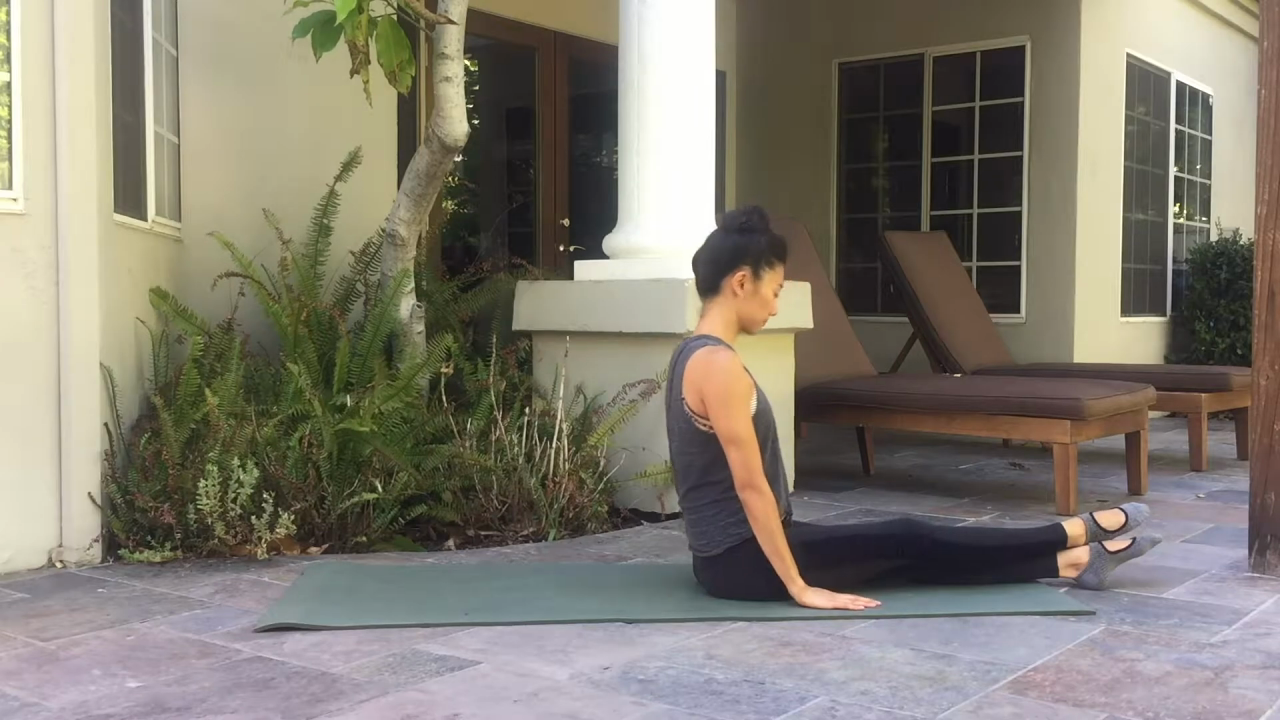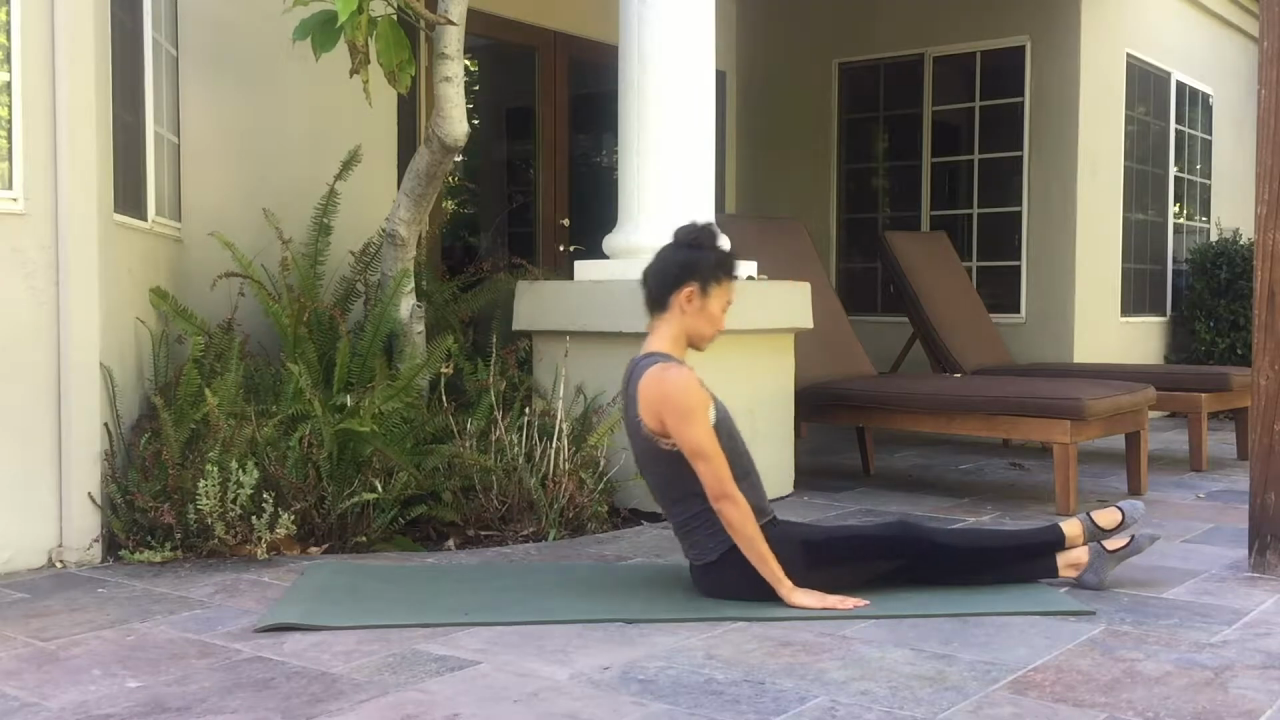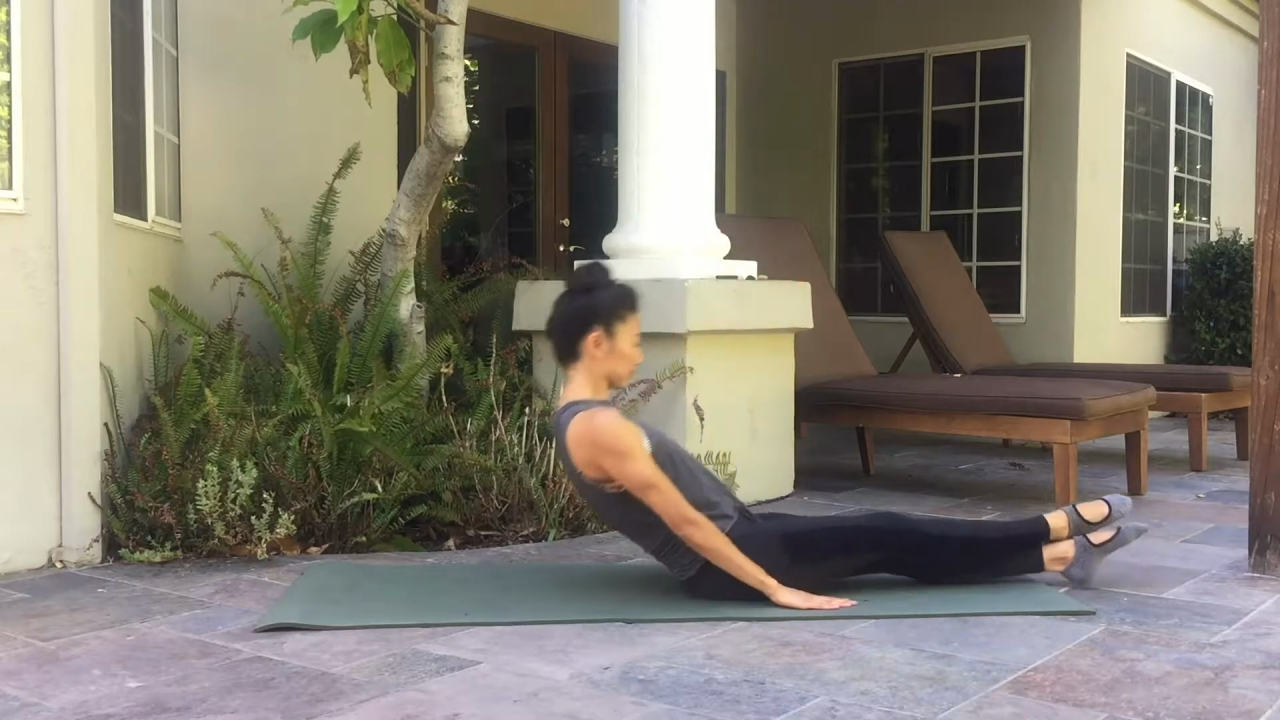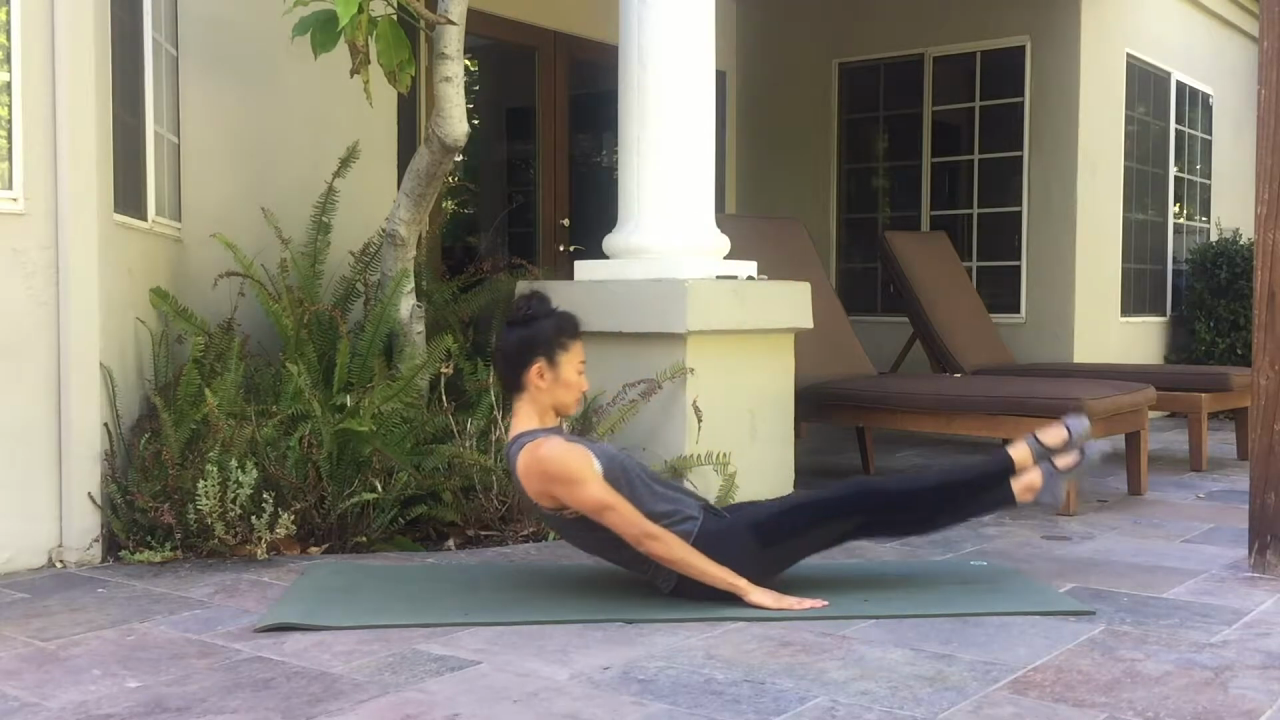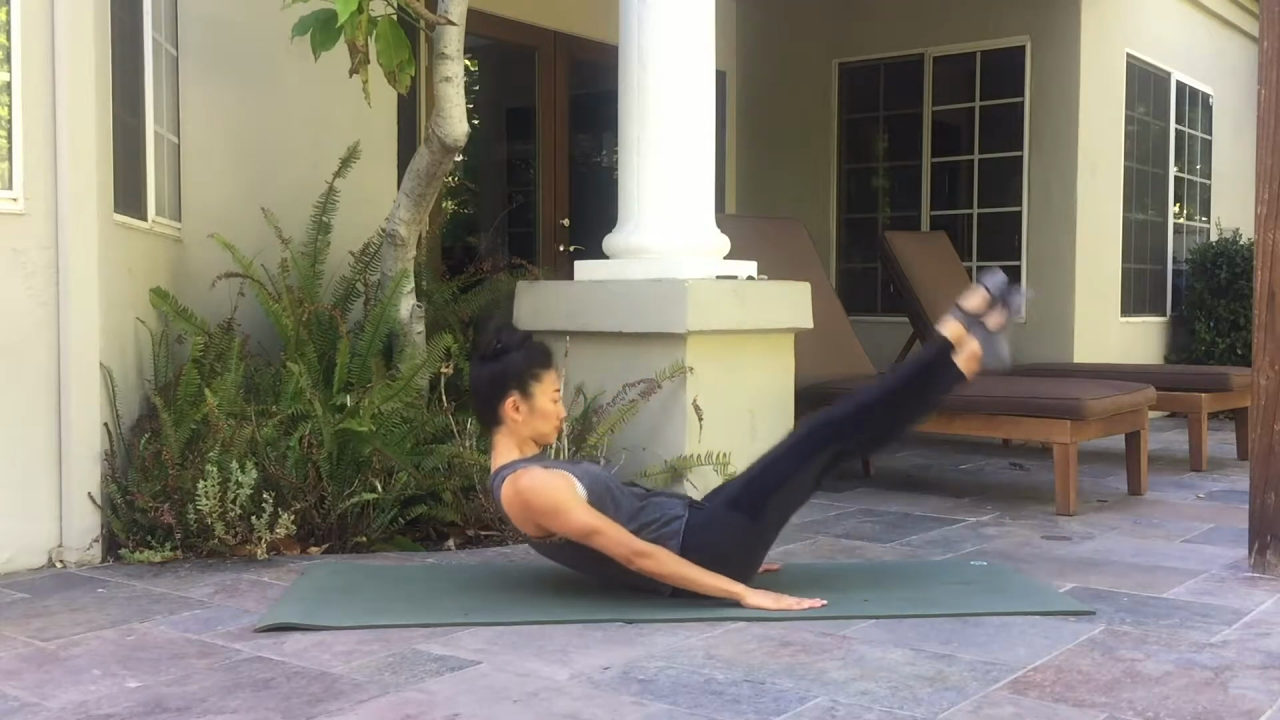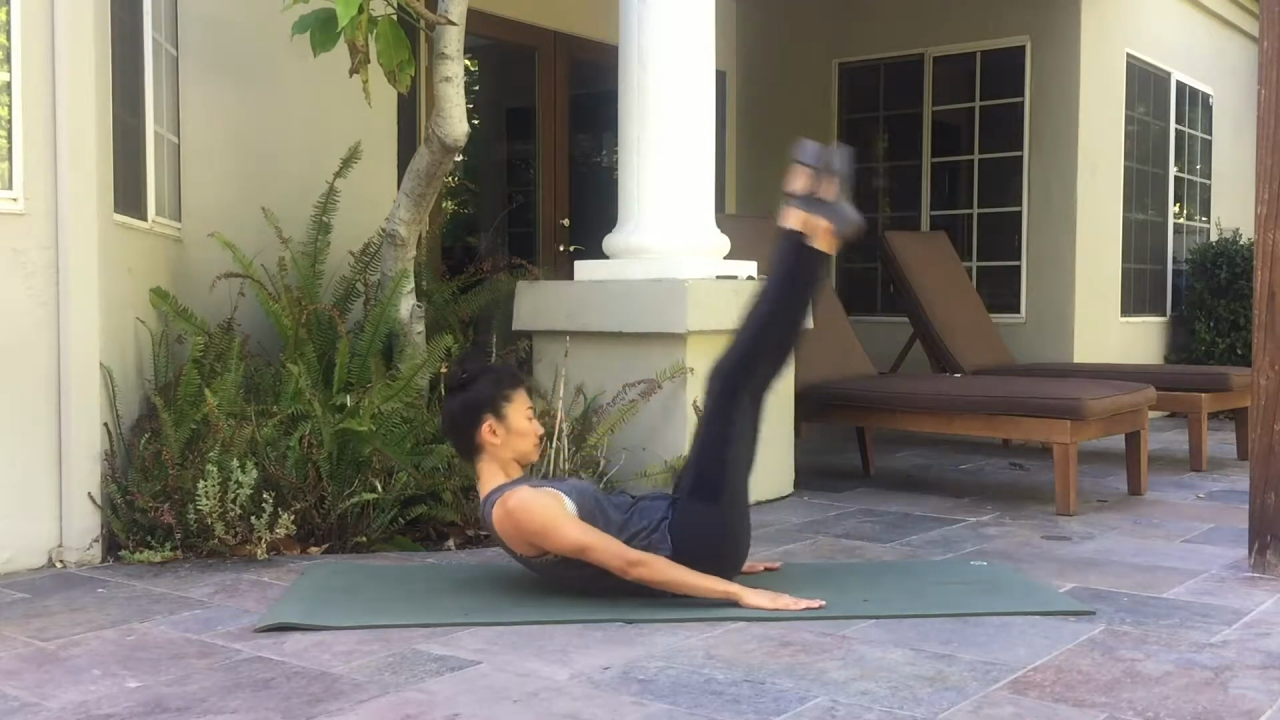
dt=0.2s
person 1, frame 1
left shoulder: (694, 355)
right shoulder: (718, 365)
right elbow: (751, 486)
right wrist: (800, 587)
left hip: (733, 554)
right hip: (746, 563)
left knee: (902, 547)
right knee: (908, 540)
left ankle: (1070, 561)
right ankle: (1081, 533)
person 1, frame 2
left shoulder: (652, 374)
right shoulder: (670, 383)
right elbow: (724, 497)
left wrist: (789, 575)
right wrist: (787, 588)
left hip: (731, 558)
right hip: (737, 569)
left knee: (901, 543)
right knee: (904, 542)
left ankle: (1068, 561)
right ankle: (1077, 535)
person 1, frame 3
left shoulder: (586, 416)
right shoulder: (595, 427)
right elbow: (684, 520)
right wrist: (775, 587)
left hip: (734, 538)
right hip: (723, 570)
left knee: (887, 542)
right knee: (890, 534)
left ankle: (1057, 549)
right ankle: (1063, 530)
person 1, frame 4
left shoulder: (543, 444)
right shoulder: (543, 458)
right elbow: (643, 533)
right wrist: (748, 588)
left hip: (709, 530)
right hip: (709, 553)
left knee: (861, 506)
right knee: (859, 500)
left ankle: (1021, 477)
right ankle: (1024, 459)
person 1, frame 5
left shoulder: (530, 467)
right shoulder: (523, 486)
right elbow: (632, 550)
right wrist: (740, 590)
left hip: (693, 527)
right hip: (701, 536)
left knee: (825, 438)
right knee: (817, 435)
left ankle: (960, 351)
right ankle: (959, 344)
person 1, frame 6
left shoulder: (510, 497)
right shoulder: (518, 513)
right elbow: (631, 563)
right wrist: (737, 590)
left hip: (677, 525)
right hip: (697, 545)
left knee: (736, 386)
right knee: (733, 386)
right ankle: (811, 229)
